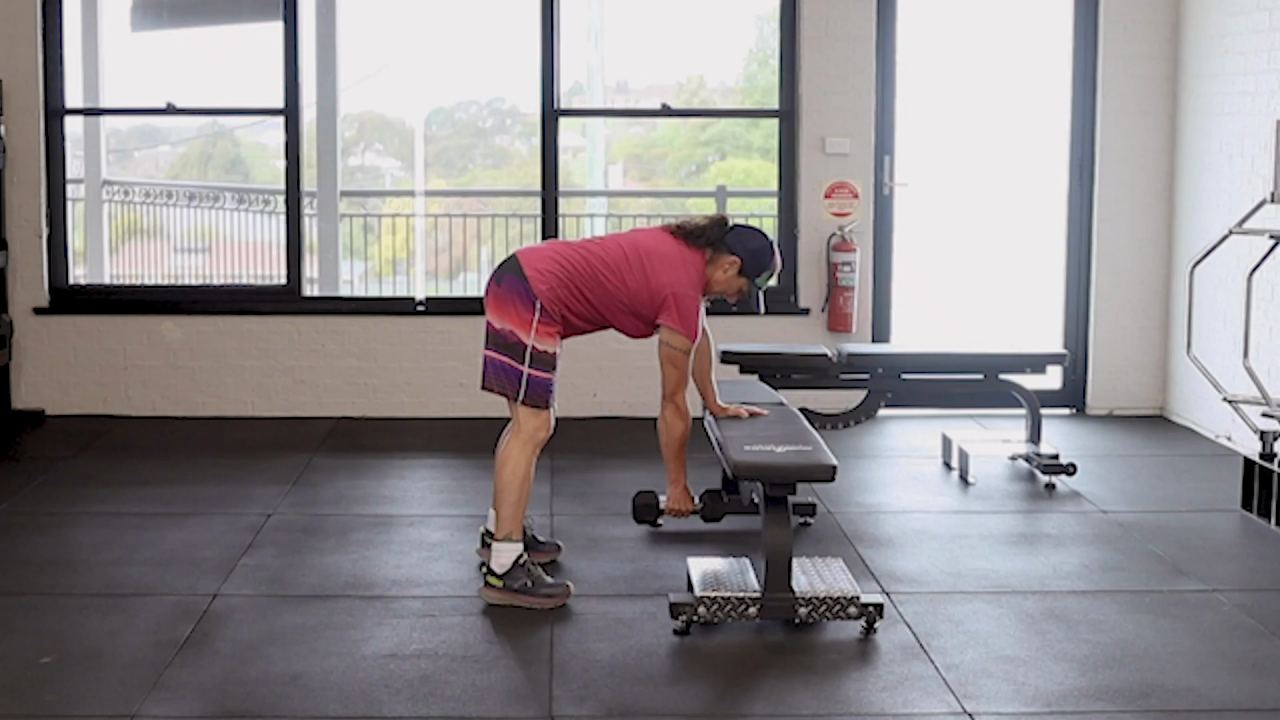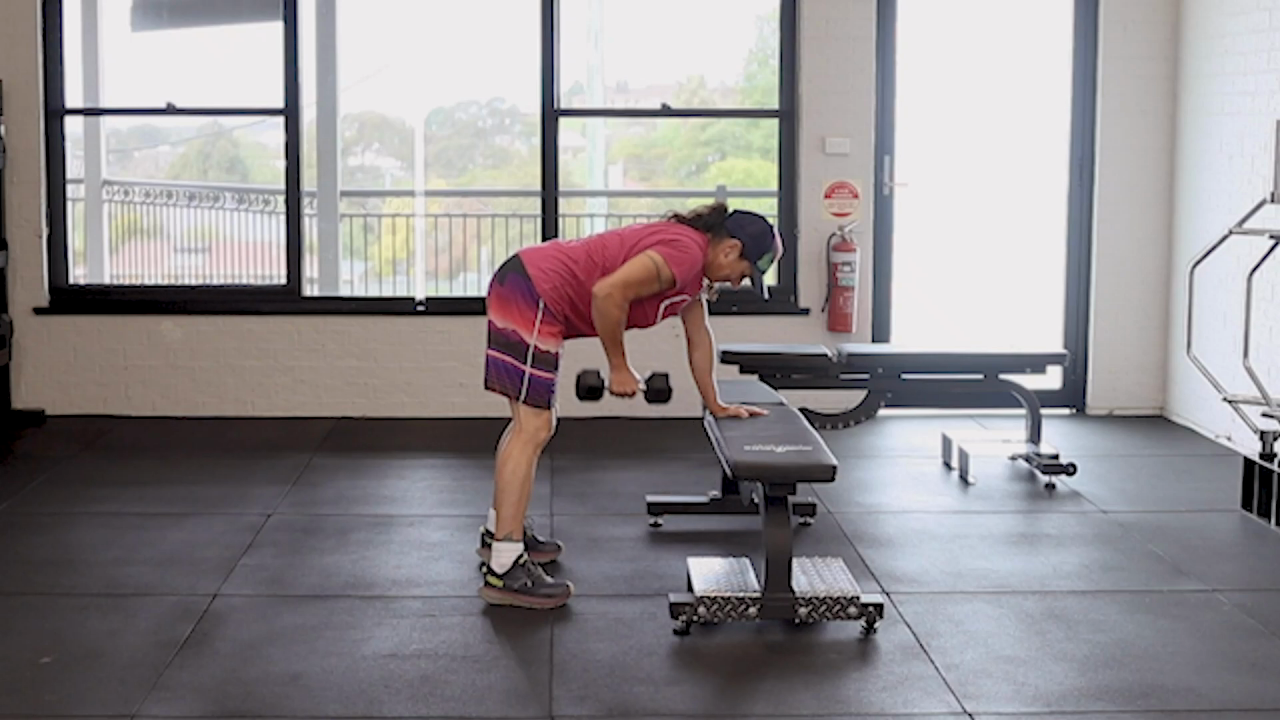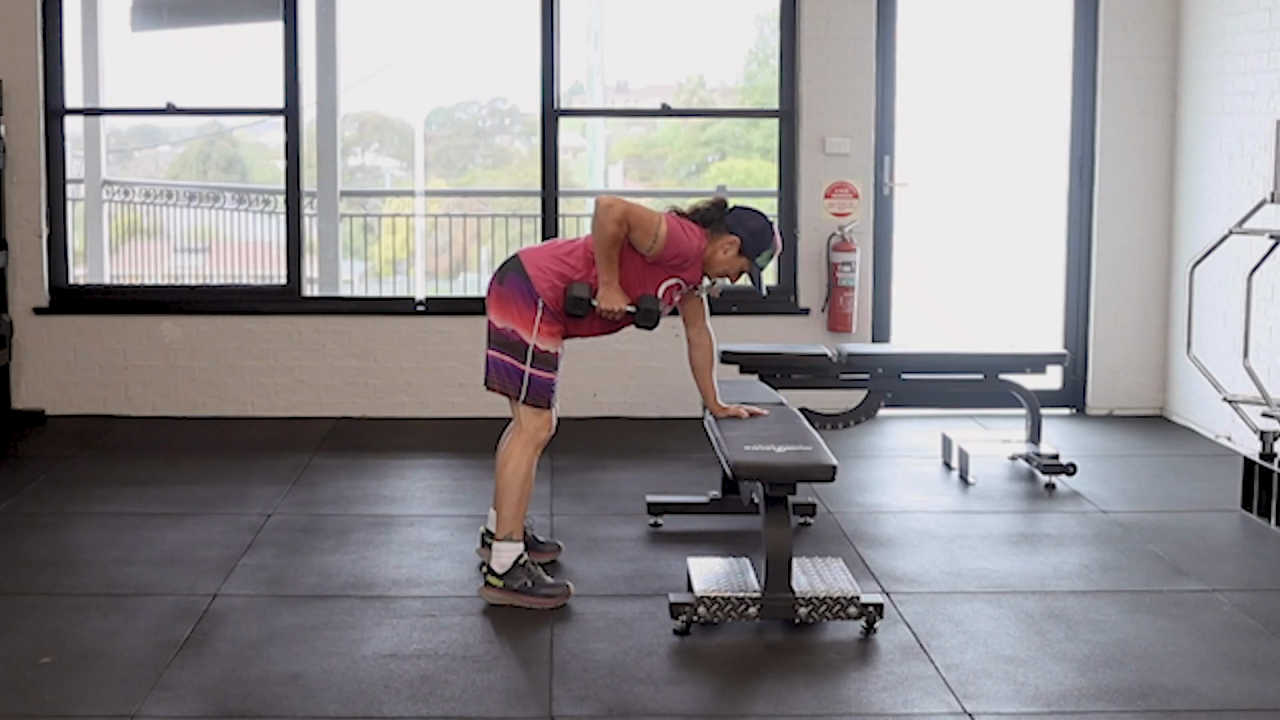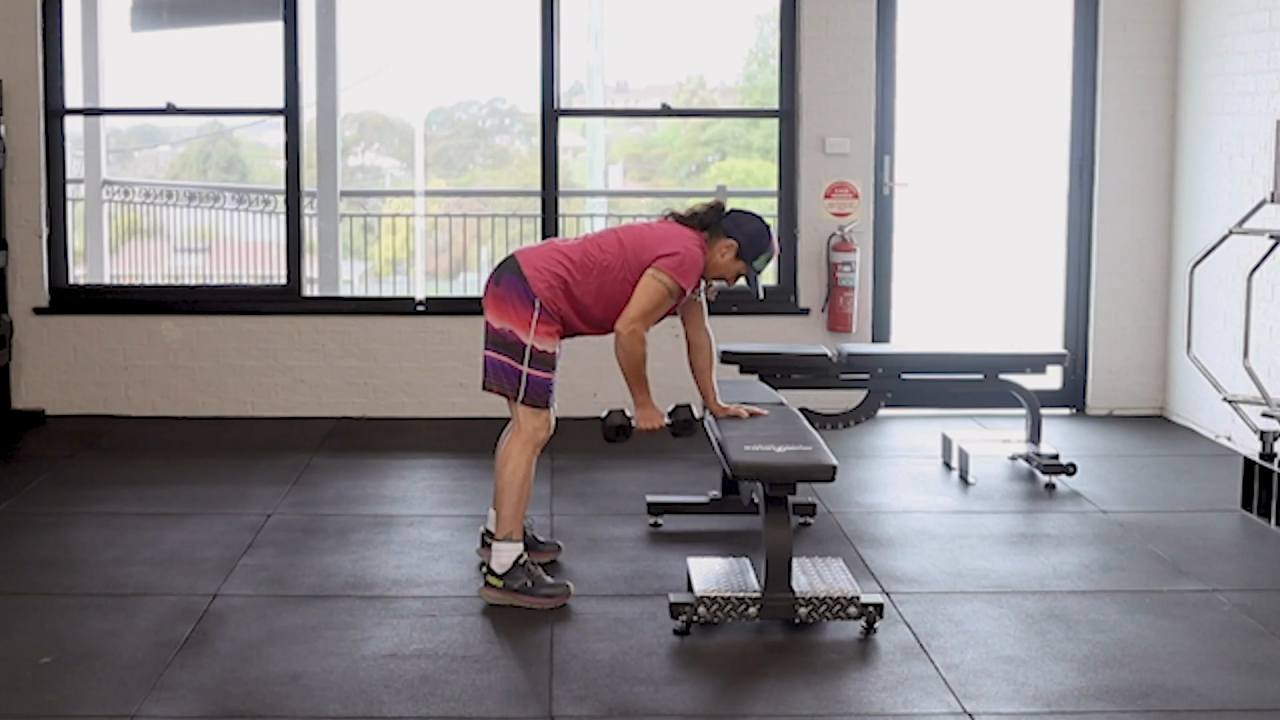
dt=1s
person 1, frame 1
left shoulder: (690, 253)
right shoulder: (682, 289)
left elbow: (699, 335)
right elbow: (672, 403)
left wrist: (716, 405)
right wrist: (677, 486)
left hip: (520, 281)
right hip: (530, 296)
left knee: (528, 421)
right knee: (532, 430)
left ankle: (500, 530)
right ankle: (504, 569)
person 1, frame 2
left shoulder: (694, 259)
right shoulder: (683, 255)
left elbow: (698, 333)
right elbow: (606, 292)
left wrist: (715, 404)
right wrist: (619, 368)
left hip: (526, 290)
right hip: (530, 294)
left knee: (531, 420)
right knee: (533, 429)
left ankle: (499, 530)
right ankle: (504, 570)
person 1, frame 3
left shoulder: (693, 263)
right shoulder: (682, 243)
left elbow: (698, 332)
right elbow: (609, 208)
left wrist: (715, 404)
right wrist: (608, 285)
left hip: (531, 294)
right hip: (529, 293)
left knee: (530, 421)
right knee: (535, 429)
left ankle: (500, 530)
right ankle: (505, 569)
person 1, frame 4
left shoulder: (689, 252)
right shoulder: (685, 257)
left elbow: (698, 333)
right elbow: (628, 332)
left wrist: (715, 404)
right wrist: (644, 404)
left hip: (521, 289)
right hip: (527, 295)
left knee: (529, 422)
right knee: (533, 430)
left ankle: (501, 529)
right ankle: (504, 570)
